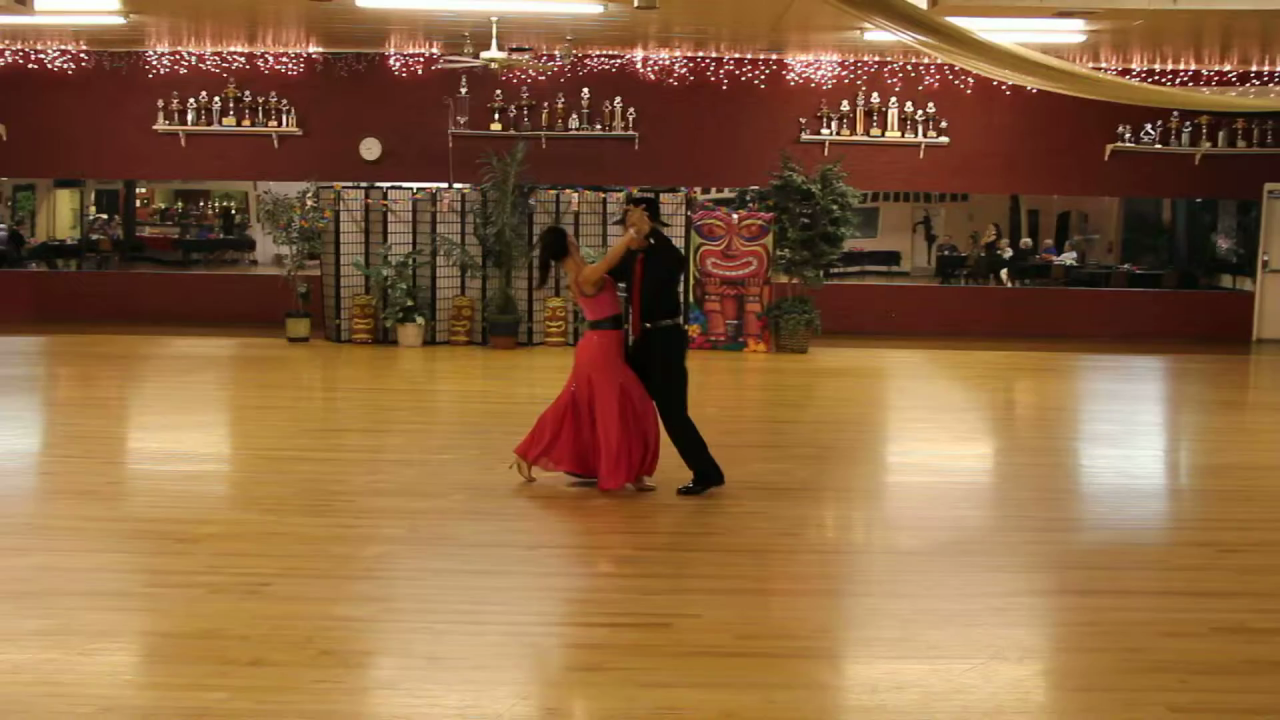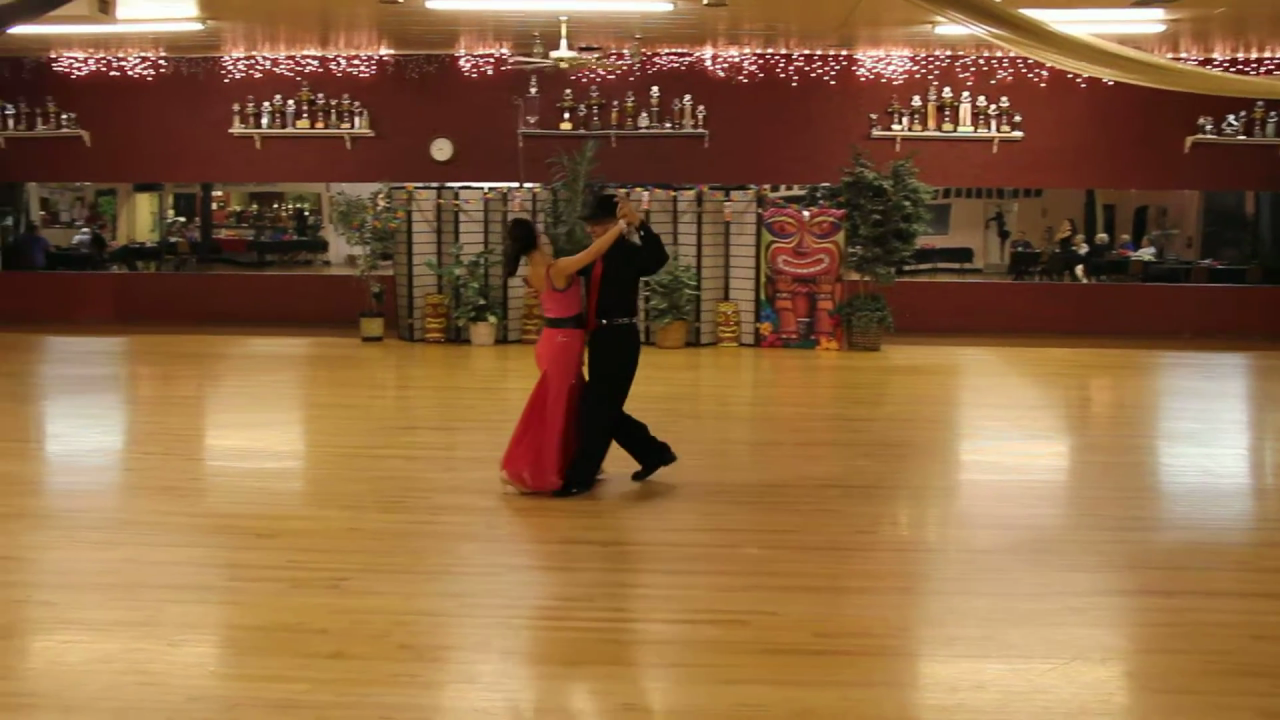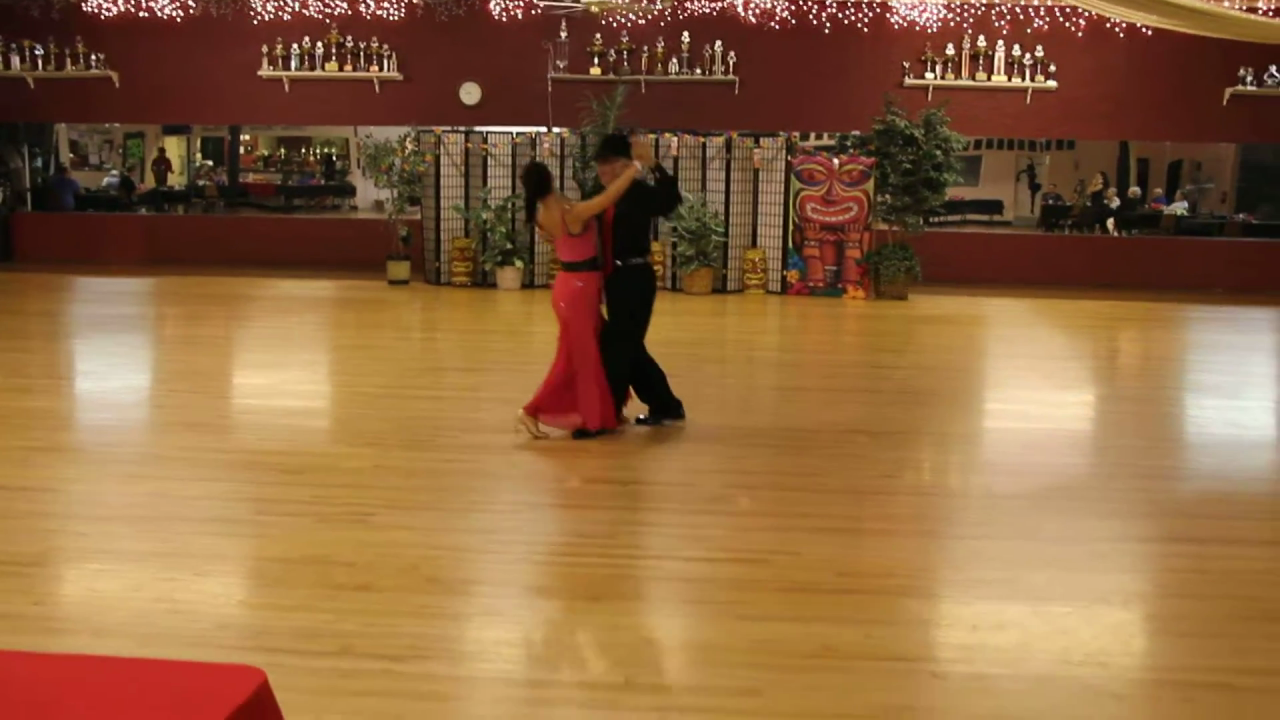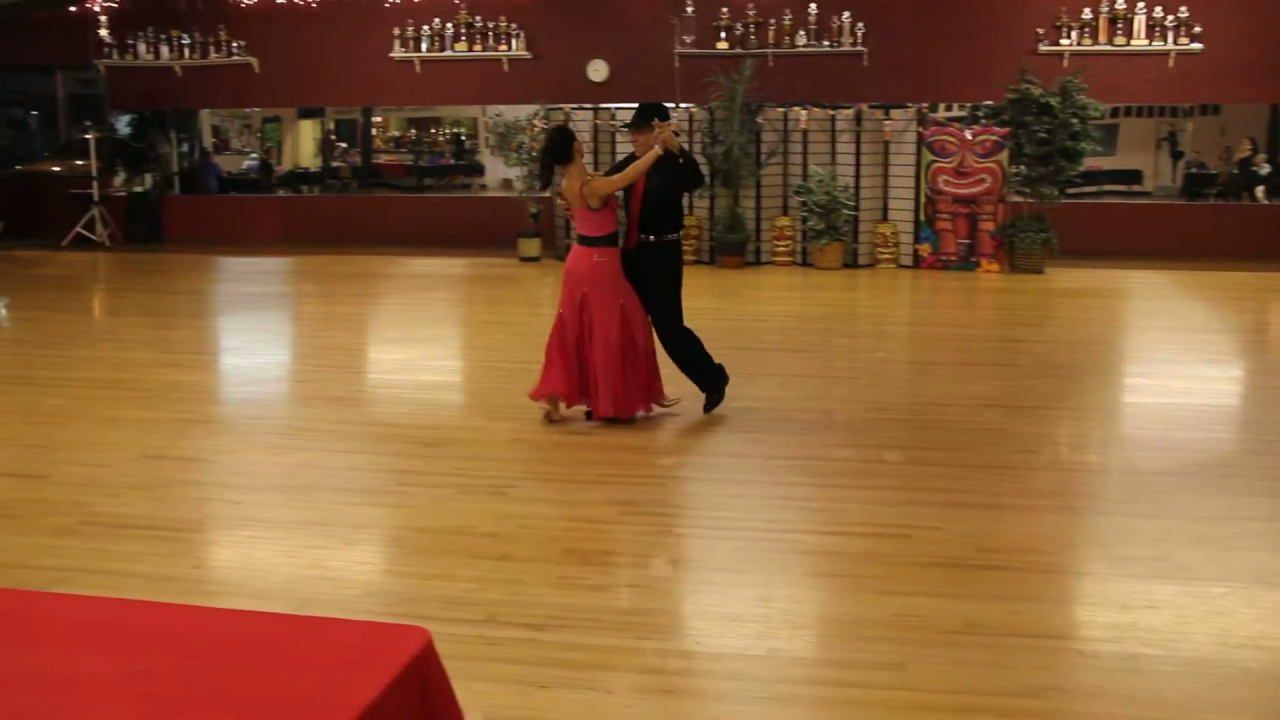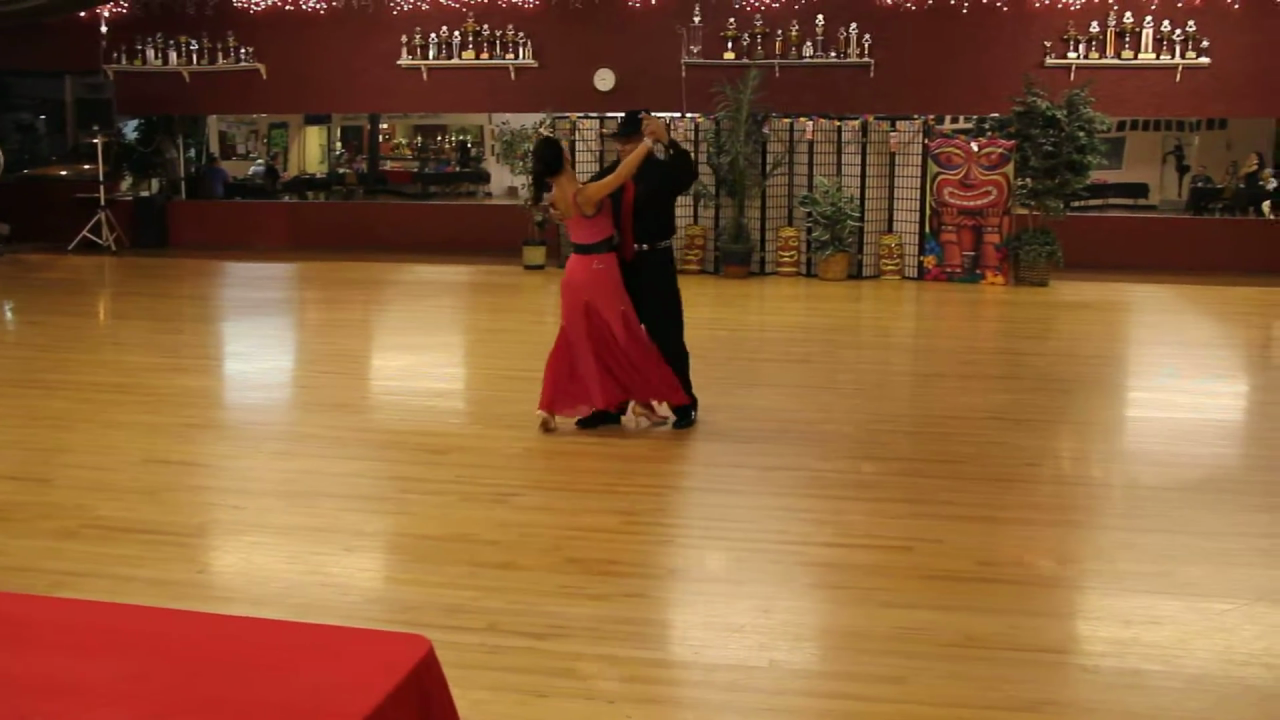
dt=1s
person 1, frame 1
left shoulder: (663, 254)
right shoulder: (633, 257)
left elbow: (678, 262)
right elbow: (610, 274)
left wrist: (649, 230)
left hip: (666, 338)
right hip: (644, 338)
left knee: (672, 412)
left ankle: (706, 473)
person 1, frame 2
left shoulder: (630, 253)
left elbow: (658, 258)
left wrist: (638, 224)
left hip: (621, 337)
right hip: (601, 336)
left knee: (597, 407)
right knee: (605, 408)
left ankle: (581, 477)
right ankle: (654, 452)
person 1, frame 3
left shoulder: (640, 193)
left elbow: (671, 200)
left wrist: (653, 166)
left hip: (635, 277)
right hip: (616, 277)
left knee: (615, 348)
right knee: (628, 347)
right ankle: (665, 405)
person 1, frame 4
left shoulder: (674, 164)
right shoulder: (630, 164)
left elbow: (695, 181)
left wrist: (675, 147)
left hip: (663, 252)
right hip: (634, 251)
left knee: (668, 325)
left ankle: (713, 379)
person 1, frame 5
left shoulder: (663, 171)
right shoulder: (615, 170)
left elbow: (689, 174)
left wrist: (666, 140)
left hip: (656, 262)
right hip: (624, 261)
left knee: (666, 335)
left ankle: (685, 405)
right ankle: (610, 406)
person 2, frame 1
left shoulder: (576, 276)
right shoulder: (587, 274)
left elbow: (606, 267)
right elbow: (611, 258)
left wrist: (632, 242)
right wrist: (634, 232)
left hip: (593, 345)
right hip: (603, 346)
left knee: (574, 406)
right knee: (627, 408)
left ankle: (527, 455)
right ankle: (629, 474)
person 2, frame 2
left shoulder: (532, 274)
right shoulder: (558, 269)
right elbow: (595, 250)
right wrist: (621, 225)
left hip: (553, 340)
right hip: (564, 343)
left knee: (569, 406)
right knee: (552, 410)
right ankle: (516, 470)
person 2, frame 3
left shoulder: (542, 216)
right shoulder: (574, 214)
right elbow: (611, 194)
right wrist: (637, 166)
left hip: (567, 284)
right hip: (580, 288)
left knee: (583, 352)
right knee: (581, 354)
left ankle: (589, 415)
person 2, frame 4
left shoulder: (566, 185)
right shoulder: (592, 187)
right elbow: (628, 176)
right wrist: (659, 148)
left hip: (579, 261)
right hip: (602, 265)
left knee: (573, 331)
right knee: (622, 329)
left ankle: (554, 400)
right ankle: (629, 399)
person 2, frame 5
left shoulder: (556, 195)
right shoulder: (586, 194)
right elbow: (621, 174)
right wrist: (647, 143)
left hip: (576, 270)
right hip: (599, 271)
left knee: (573, 340)
right knee: (622, 337)
left ankle: (550, 410)
right ankle: (642, 402)
